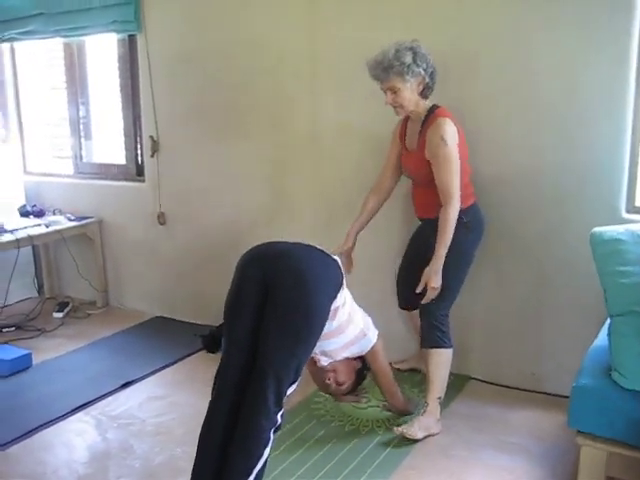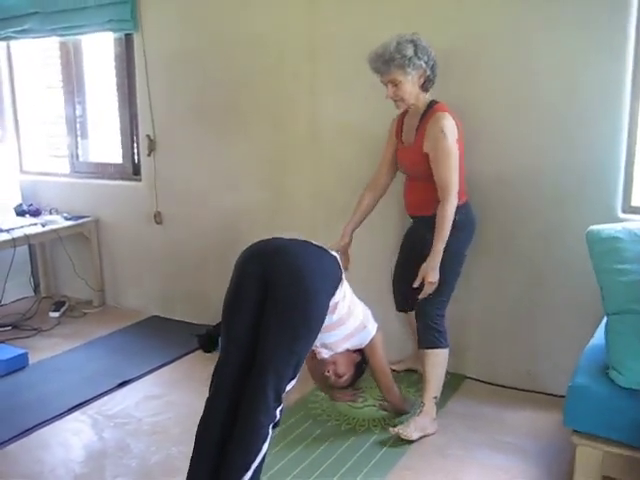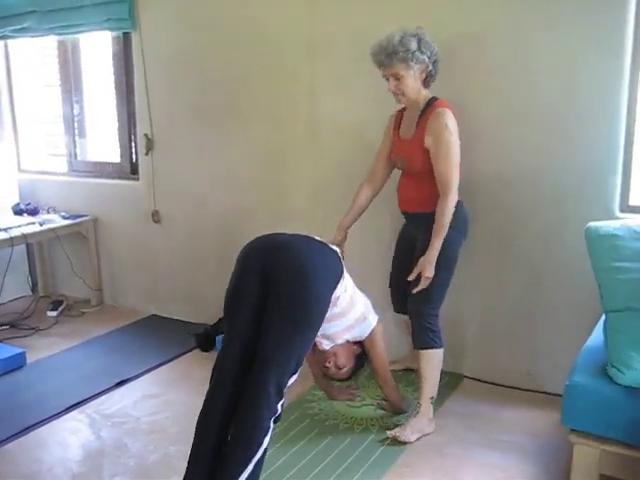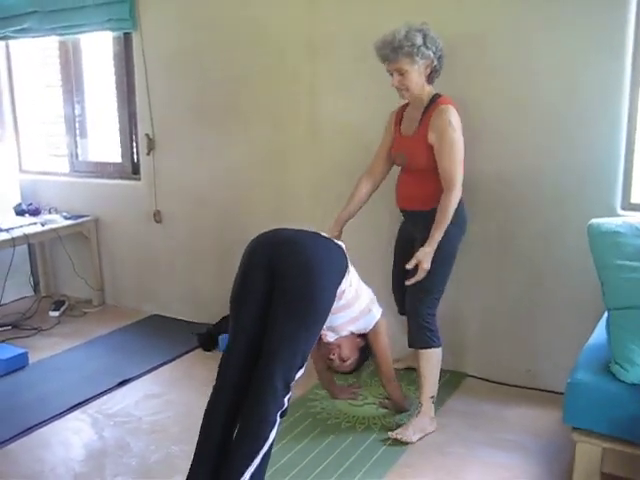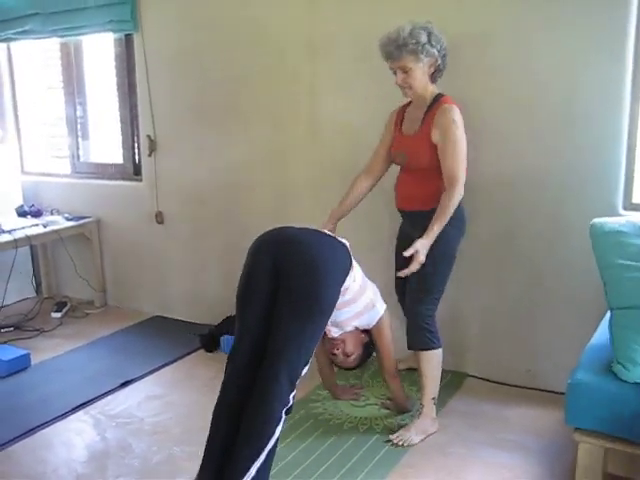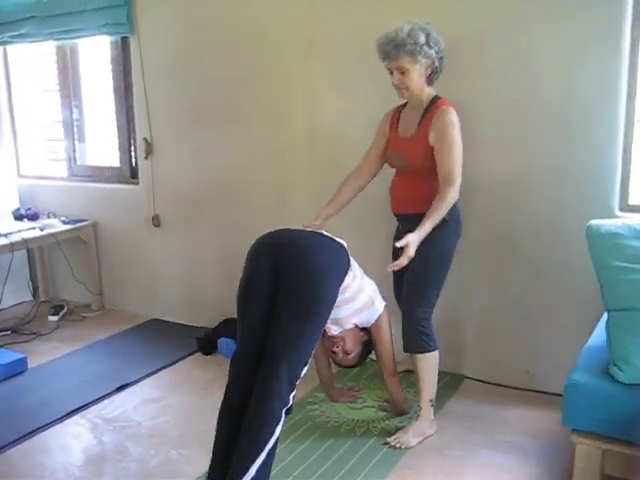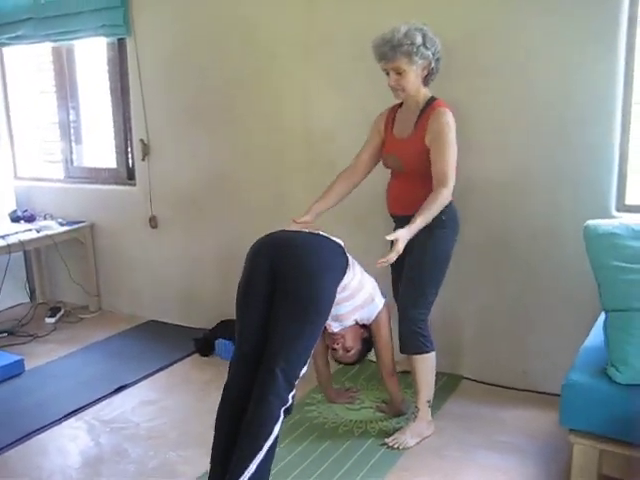
dt=0.1s
person 1, frame 1
left shoulder: (441, 128)
right shoulder: (402, 129)
left elbow: (452, 203)
right elbow: (381, 188)
left wrist: (438, 264)
right wrist: (350, 238)
left hip: (459, 224)
right hip: (431, 222)
left knee: (434, 310)
right knee: (407, 287)
left ankle: (431, 415)
right ankle: (425, 356)
person 1, frame 2
left shoulder: (440, 123)
right shoulder: (399, 124)
left elbow: (450, 197)
right elbow: (378, 185)
left wrist: (435, 260)
right wrist: (347, 234)
left hip: (449, 224)
right hip: (420, 222)
left knee: (430, 309)
right knee: (403, 290)
left ankle: (428, 415)
right ankle: (422, 356)
person 1, frame 3
left shoulder: (440, 118)
right shoulder: (397, 120)
left elbow: (449, 193)
right elbow: (374, 180)
left wrist: (433, 254)
right wrist: (342, 229)
left hip: (442, 222)
right hip: (414, 220)
left knee: (424, 309)
right knee: (400, 290)
left ankle: (424, 416)
right ankle: (420, 355)
person 1, frame 4
left shoulder: (444, 115)
right shoulder: (398, 117)
left elbow: (453, 188)
right elbow: (373, 176)
left wrist: (431, 247)
right wrist: (339, 223)
left hip: (439, 221)
right hip: (411, 220)
left knee: (421, 308)
right knee: (403, 294)
left ankle: (427, 415)
right ankle: (419, 356)
person 1, frame 5
left shoulder: (447, 114)
right shoulder: (399, 116)
left elbow: (456, 186)
right elbow: (371, 173)
left wrist: (428, 240)
right wrist: (334, 218)
left hip: (439, 222)
right hip: (410, 219)
left knee: (421, 309)
right knee: (406, 296)
left ankle: (428, 416)
right ankle: (420, 357)
person 1, frame 6
left shoulder: (443, 116)
right shoulder: (393, 117)
left elbow: (451, 187)
right elbow: (363, 173)
left wrist: (419, 236)
right wrist: (323, 216)
left hip: (435, 225)
right hip: (406, 223)
left knee: (416, 312)
right knee: (404, 303)
left ankle: (425, 419)
right ankle: (420, 361)
person 1, frame 7
left shoulder: (439, 117)
right shoulder: (387, 118)
left elbow: (445, 187)
right elbow: (355, 171)
left wrist: (410, 232)
right wrist: (312, 213)
left hip: (432, 226)
right hip: (403, 224)
left knee: (413, 314)
right knee: (404, 305)
left ankle: (423, 419)
right ankle: (417, 362)
person 2, frame 1
right shoulder: (361, 332)
left elbow: (312, 362)
right elbow: (391, 390)
left wrist: (339, 395)
right wrist: (405, 408)
left hip: (256, 260)
right hip: (310, 276)
left knee: (229, 386)
right knee: (265, 400)
person 2, frame 2
right shoulder: (361, 326)
left elbow: (313, 360)
right elbow: (386, 383)
left wrist: (333, 391)
right wrist: (400, 406)
left hip: (256, 255)
right hip: (308, 270)
left knee: (228, 381)
right knee: (265, 396)
person 2, frame 3
right shoulder: (361, 318)
left elbow: (312, 356)
right elbow: (385, 378)
left wrist: (331, 388)
right wrist: (398, 405)
left hip: (258, 251)
right hip: (310, 266)
left knee: (229, 375)
right knee: (266, 390)
person 2, frame 4
right shoulder: (366, 309)
left elbow: (315, 346)
right elbow: (387, 373)
left wrist: (333, 388)
right wrist: (400, 403)
left hip: (264, 247)
right hip: (316, 263)
left knee: (236, 369)
right knee: (272, 385)
person 2, frame 5
right shoulder: (370, 305)
left elbow: (320, 345)
right elbow: (390, 371)
left wrist: (335, 388)
right wrist: (402, 404)
left hip: (268, 244)
right hip: (320, 261)
left knee: (242, 368)
right knee: (278, 382)
person 2, frame 6
right shoulder: (371, 305)
left elbow: (320, 346)
right elbow: (389, 369)
left wrist: (333, 391)
right wrist: (399, 405)
left hip: (268, 247)
right hip: (317, 263)
left knee: (244, 370)
right knee: (277, 384)
person 2, frame 7
right shoulder: (370, 301)
left elbow: (319, 343)
right elbow: (388, 369)
left wrist: (330, 391)
right wrist: (397, 406)
left hip: (266, 248)
right hip: (315, 262)
left knee: (243, 371)
right knee: (276, 382)
